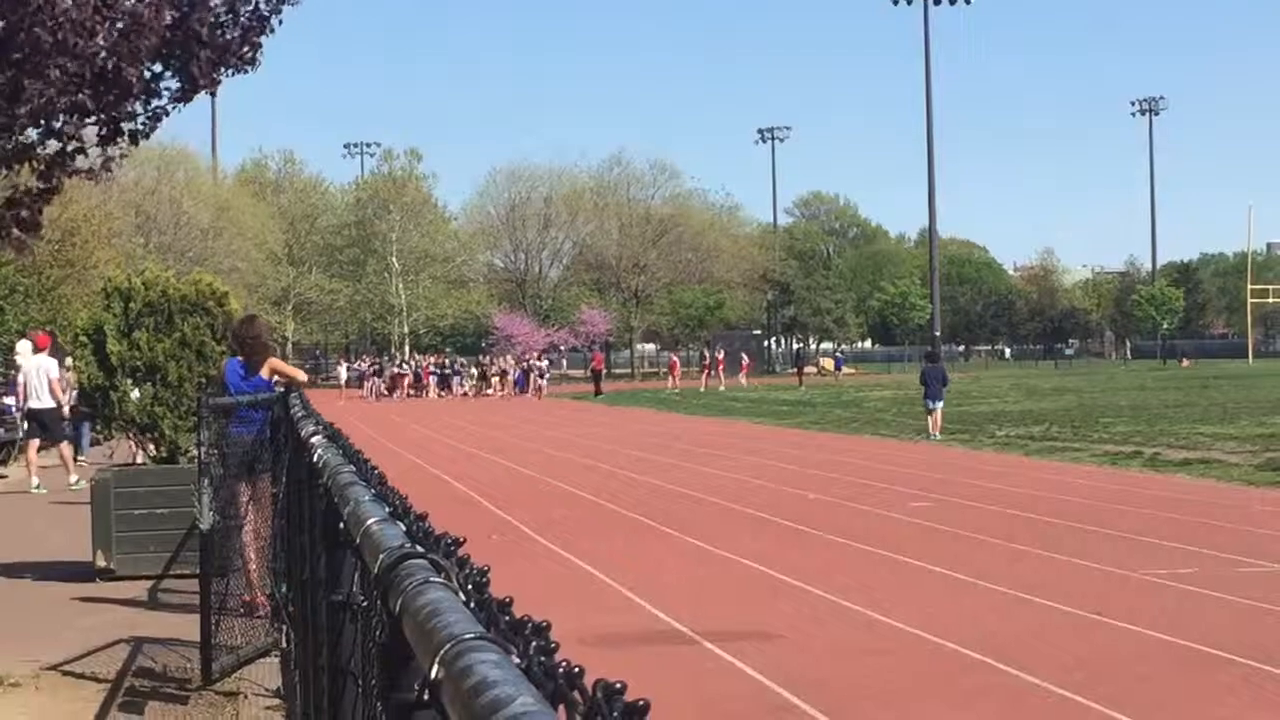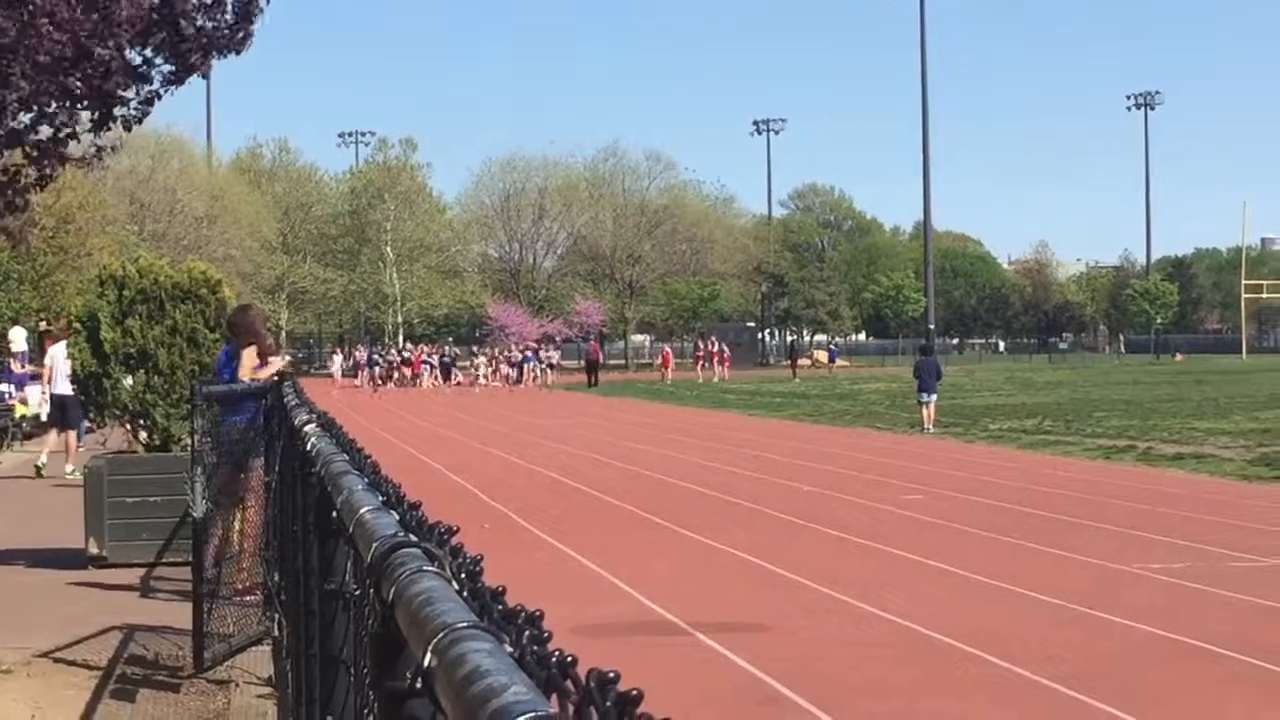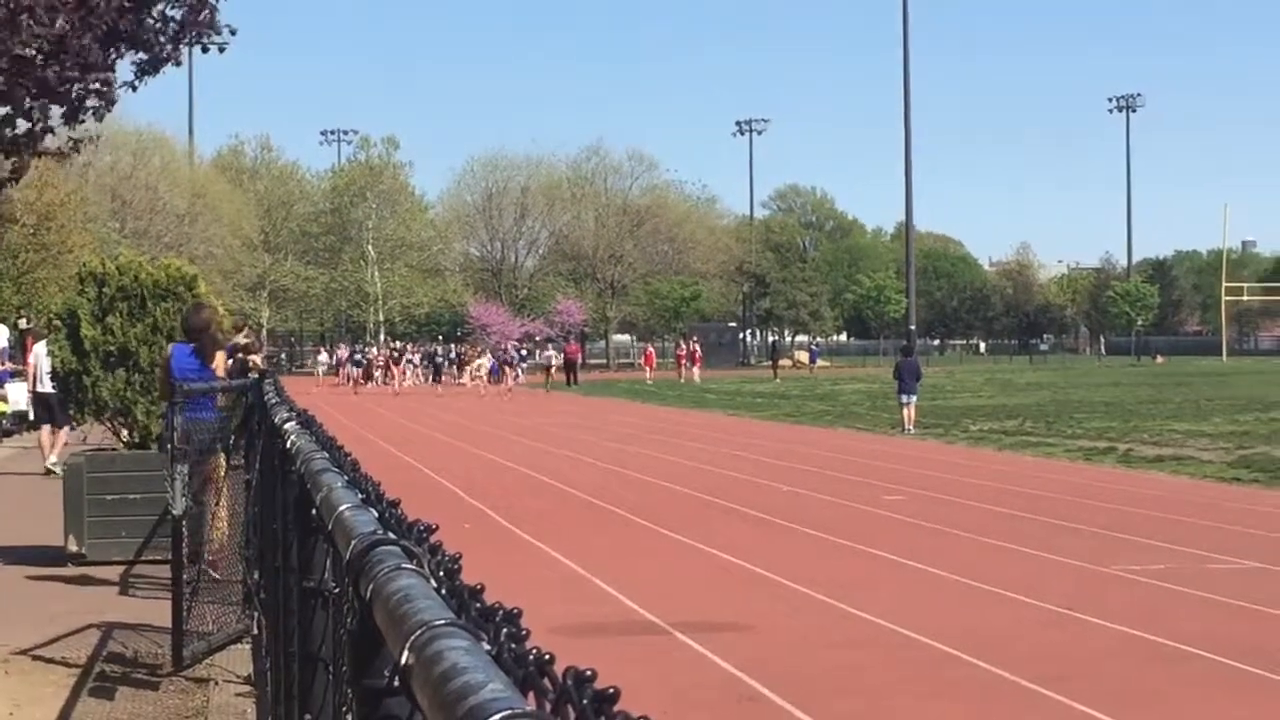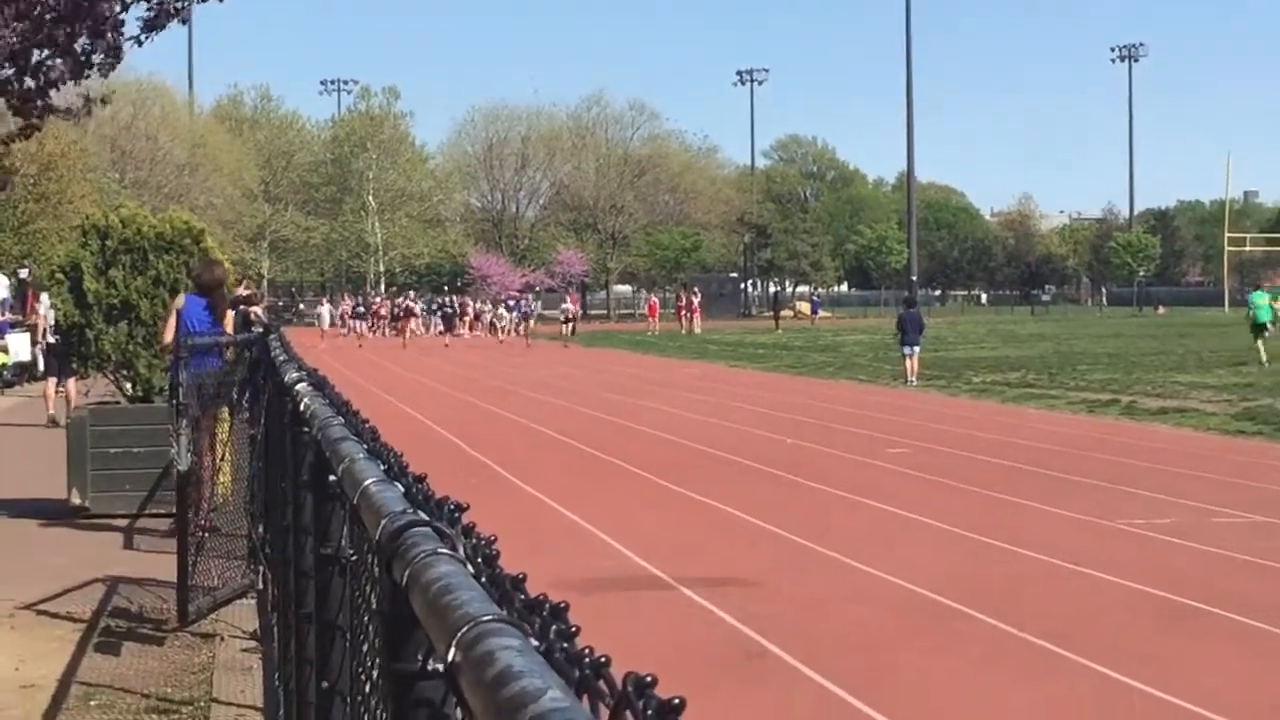
dt=0.7s
person 1, frame 1
left shoulder: (227, 366)
right shoulder: (268, 363)
right elbow: (303, 378)
right wrist: (280, 378)
left hip: (236, 441)
right hip: (263, 440)
left knee: (244, 518)
right knee: (262, 518)
left ankle: (255, 594)
right ankle: (258, 593)
person 1, frame 2
left shoulder: (223, 354)
right shoulder: (251, 350)
right elbow: (243, 378)
right wrist: (272, 366)
left hip: (225, 428)
right hip: (250, 428)
left knee: (224, 497)
right knee: (252, 503)
left ankle: (212, 560)
right ankle: (245, 579)
person 1, frame 3
left shoulder: (172, 351)
right shoulder: (216, 354)
left elbow: (162, 392)
right elbow: (221, 395)
left hip: (180, 424)
right hip: (209, 425)
right knee: (214, 493)
left ankle: (188, 560)
right ankle: (210, 552)
person 1, frame 4
left shoulder: (182, 301)
right shoulder: (224, 310)
left elbow: (166, 340)
right elbow: (228, 351)
left hip: (185, 374)
right hip: (213, 375)
right knee: (207, 446)
right ankle: (203, 515)
